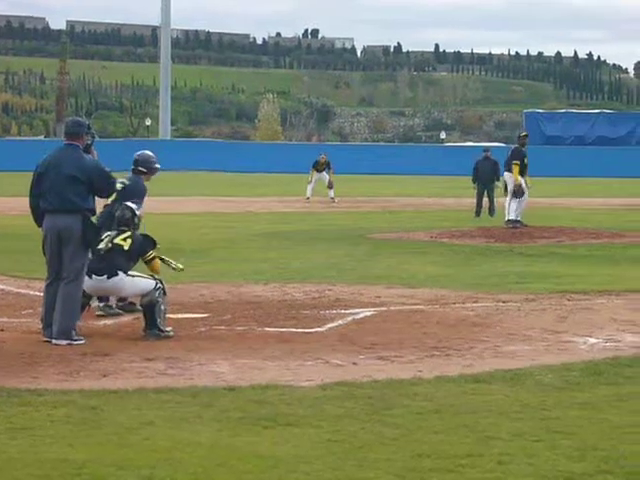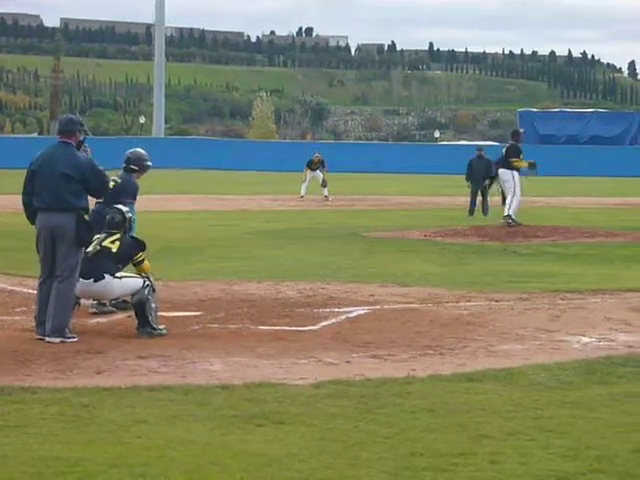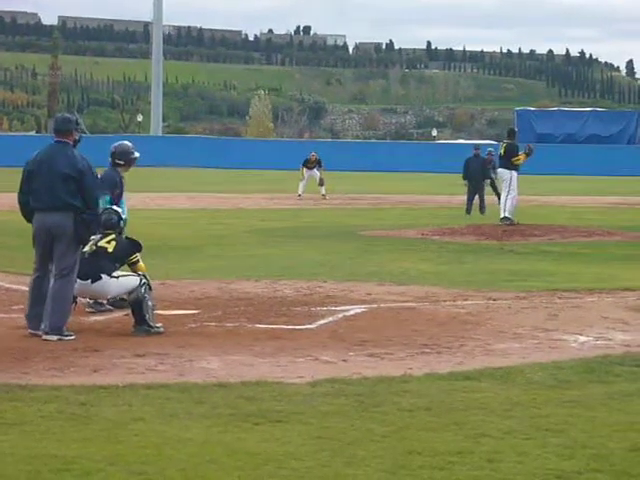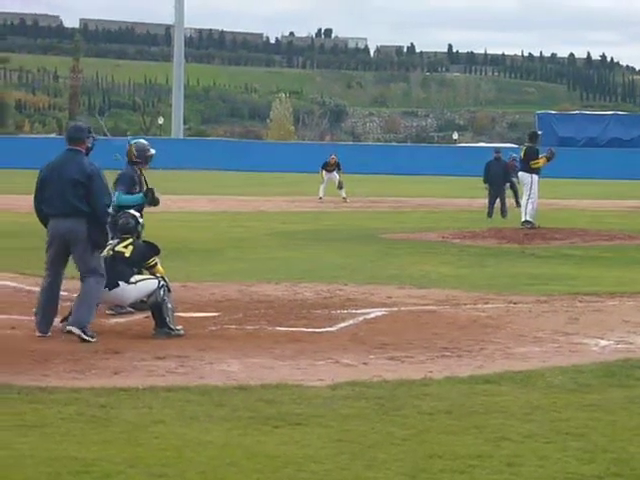
dt=0.4s
person 1, frame 1
left shoulder: (46, 161)
right shoulder: (88, 163)
left elbow: (34, 197)
right elbow: (108, 188)
left wrist: (42, 222)
left hip: (50, 222)
right hip: (76, 222)
left knee: (53, 276)
right knee: (72, 277)
left ankle: (48, 329)
right ankle: (63, 332)
person 1, frame 2
left shoulder: (40, 159)
right shoulder: (81, 161)
left elbow: (27, 195)
right elbow: (101, 189)
left wrist: (35, 219)
left hip: (43, 220)
right hip: (70, 221)
left knee: (46, 274)
right knee: (66, 275)
left ankle: (42, 327)
right ankle: (57, 330)
person 1, frame 3
left shoulder: (36, 159)
right shoulder: (79, 161)
left elbow: (24, 195)
right elbow: (92, 198)
left wrist: (32, 218)
right wrist: (89, 222)
left hip: (41, 219)
right hip: (68, 220)
left knee: (41, 271)
right knee: (64, 273)
left ankle: (34, 322)
right ankle: (54, 328)
person 1, frame 4
left shoulder: (49, 167)
right shoulder: (89, 168)
left elbow: (38, 202)
right elbow: (101, 204)
left wrist: (50, 224)
right wrist: (101, 229)
left hip: (56, 225)
right hip: (82, 226)
left knee: (52, 275)
right knee: (94, 275)
left ankle: (42, 326)
right ankle: (79, 323)
person 2, frame 1
left shoulder: (127, 181)
right shoulder: (139, 185)
left hip: (107, 225)
right hip: (111, 227)
left ankle: (122, 301)
right ankle: (103, 304)
person 2, frame 2
left shoulder: (117, 179)
right shoulder: (131, 184)
right elbow: (130, 213)
right wrist: (131, 237)
left hip: (98, 222)
right hip: (103, 225)
left ankle: (115, 299)
right ankle: (97, 302)
person 2, frame 3
left shoulder: (117, 176)
right shoulder: (110, 177)
left elbow: (120, 201)
right elbow: (102, 204)
left wrist: (123, 218)
left ankle: (112, 297)
right ankle: (94, 300)
person 2, frame 4
left shoulder: (138, 175)
right shoulder: (127, 174)
left elbow: (144, 198)
right elbow: (118, 199)
left wrist: (151, 198)
right wrist: (142, 197)
right ankle: (116, 303)
person 3, frame 1
left shoulder: (106, 235)
right shoulder: (140, 240)
right elbow: (156, 269)
right wrist: (148, 251)
left hip: (91, 281)
right hip: (116, 280)
left knee: (84, 289)
right knee: (156, 286)
right ankle: (155, 329)
person 3, frame 2
left shoulder: (97, 238)
right shoulder: (129, 242)
right elbow: (145, 270)
right wrist: (137, 250)
left hip: (80, 286)
right hip: (104, 284)
right knee: (145, 283)
right ankle: (147, 327)
person 3, frame 3
left shoulder: (93, 239)
right shoulder: (124, 243)
right elbow: (141, 270)
right wrist: (137, 260)
left hip: (78, 286)
right hip: (101, 284)
right knee: (141, 281)
right ankle: (144, 325)
person 3, frame 4
left shoulder: (110, 244)
right shoulder: (141, 247)
right elbow: (160, 274)
right hip: (119, 290)
right knee: (160, 283)
right ankle: (165, 328)
